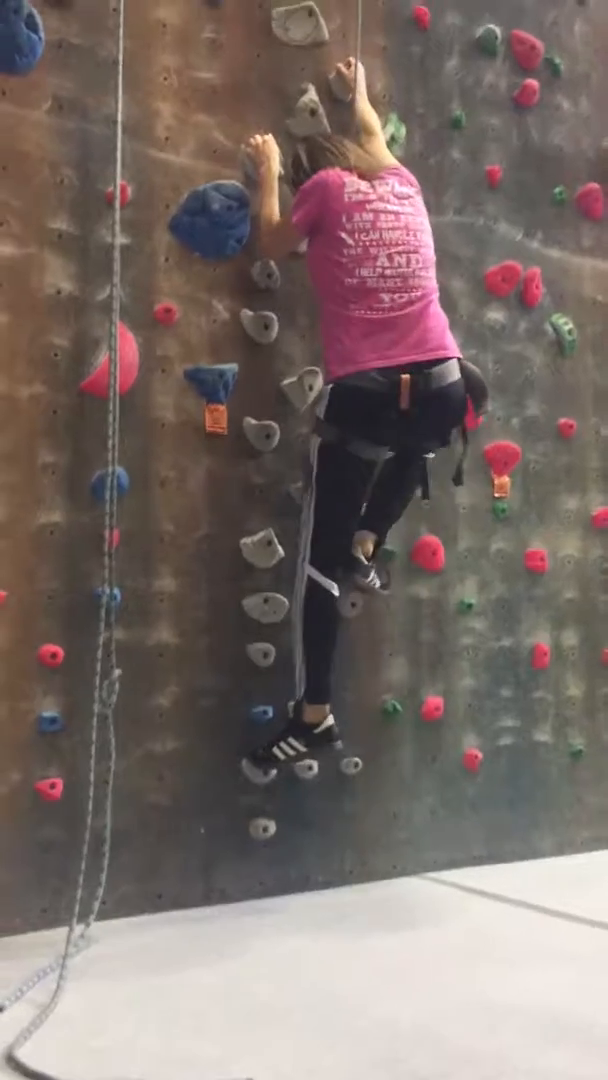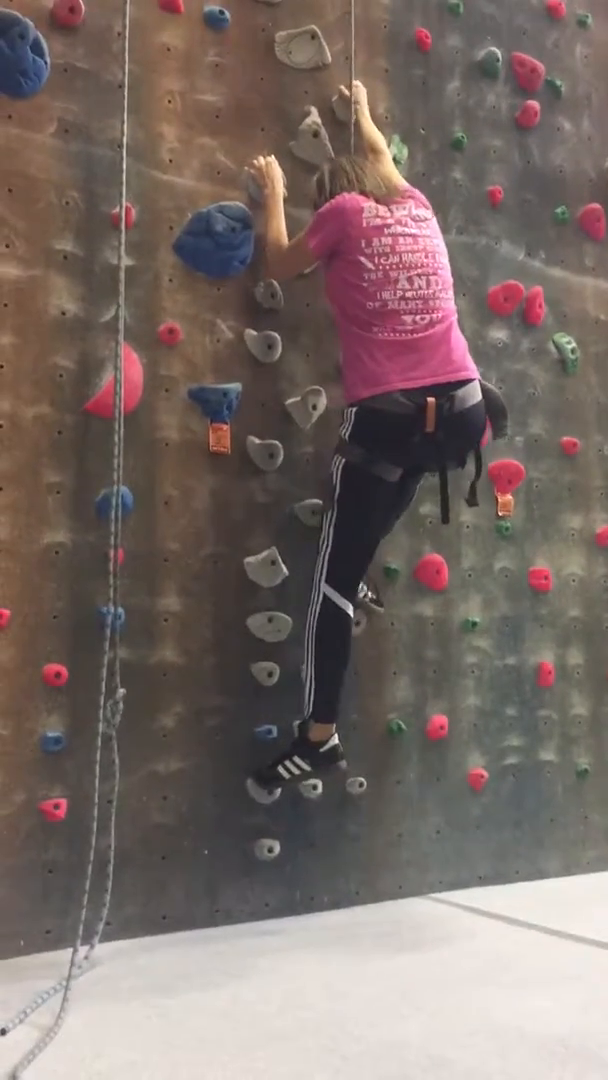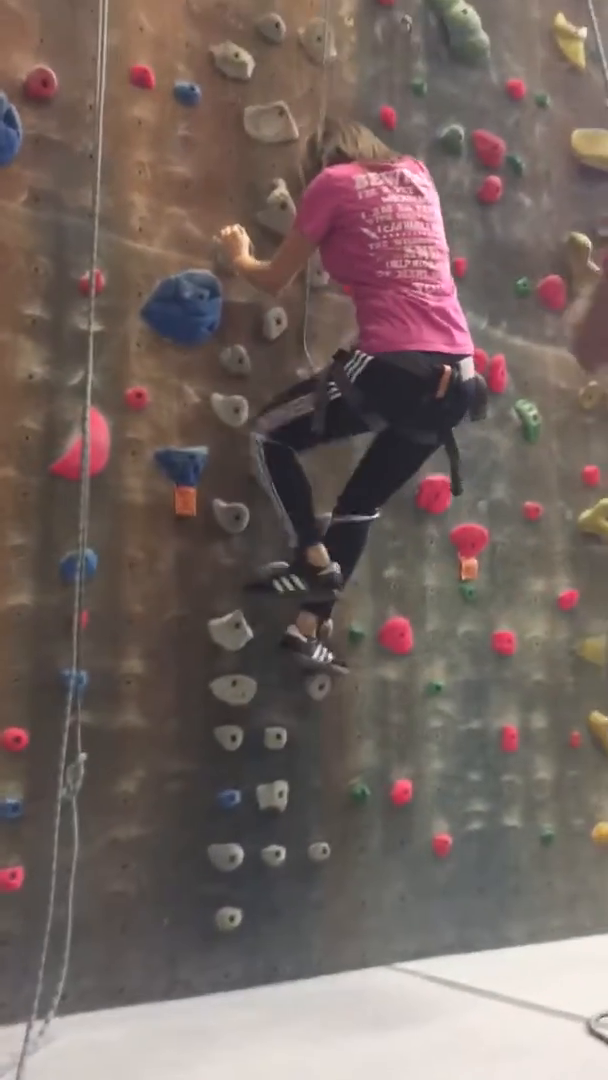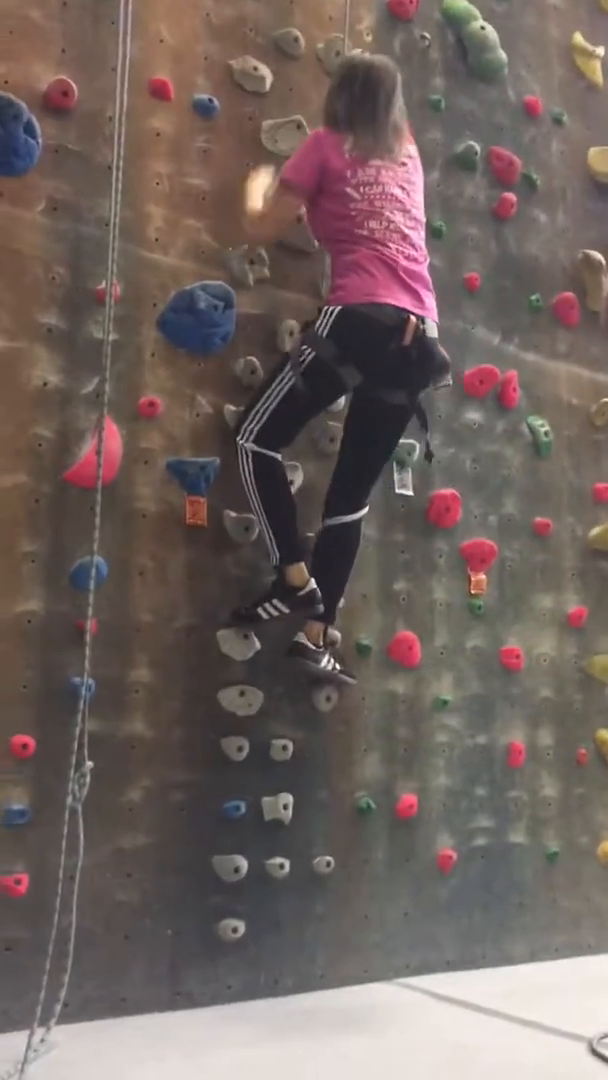
dt=0.7s
person 1, frame 1
left shoulder: (325, 186)
right shoulder: (403, 183)
left elbow: (271, 243)
right elbow: (373, 136)
left wrist: (268, 171)
right wrist: (359, 88)
left hip: (363, 393)
right hip: (439, 386)
left knee: (318, 559)
right knee: (417, 444)
left ankle: (313, 717)
right ankle: (367, 545)
person 1, frame 2
left shoulder: (344, 210)
right shoulder: (419, 206)
left elbow: (280, 264)
right elbow: (381, 157)
left wrist: (271, 194)
right wrist: (362, 113)
left hip: (387, 413)
right hip: (461, 406)
left knee: (334, 579)
right knee: (401, 467)
left ankle: (317, 735)
right ankle: (362, 577)
person 1, frame 3
left shoulder: (332, 182)
right shoulder: (417, 175)
left elbow: (274, 280)
left wrist: (239, 257)
left hip: (391, 368)
right hip: (457, 375)
left knee: (269, 431)
right knee: (361, 504)
left ankle: (314, 561)
right ankle: (313, 626)
person 1, frame 4
left shoulder: (325, 146)
right shoulder: (408, 156)
left elbow: (262, 230)
left wrist: (256, 189)
left hip: (358, 321)
right hip: (418, 334)
left knee: (257, 438)
right knee: (352, 493)
left ankle: (296, 580)
right ankle: (319, 633)
